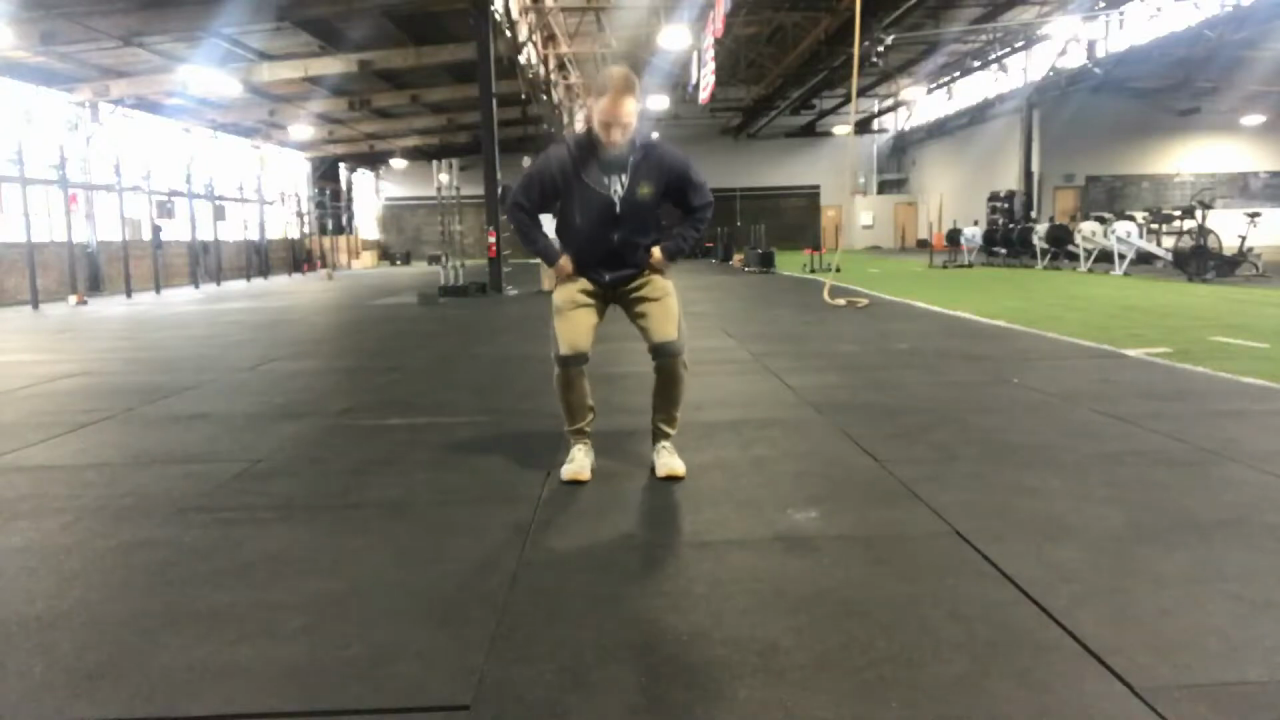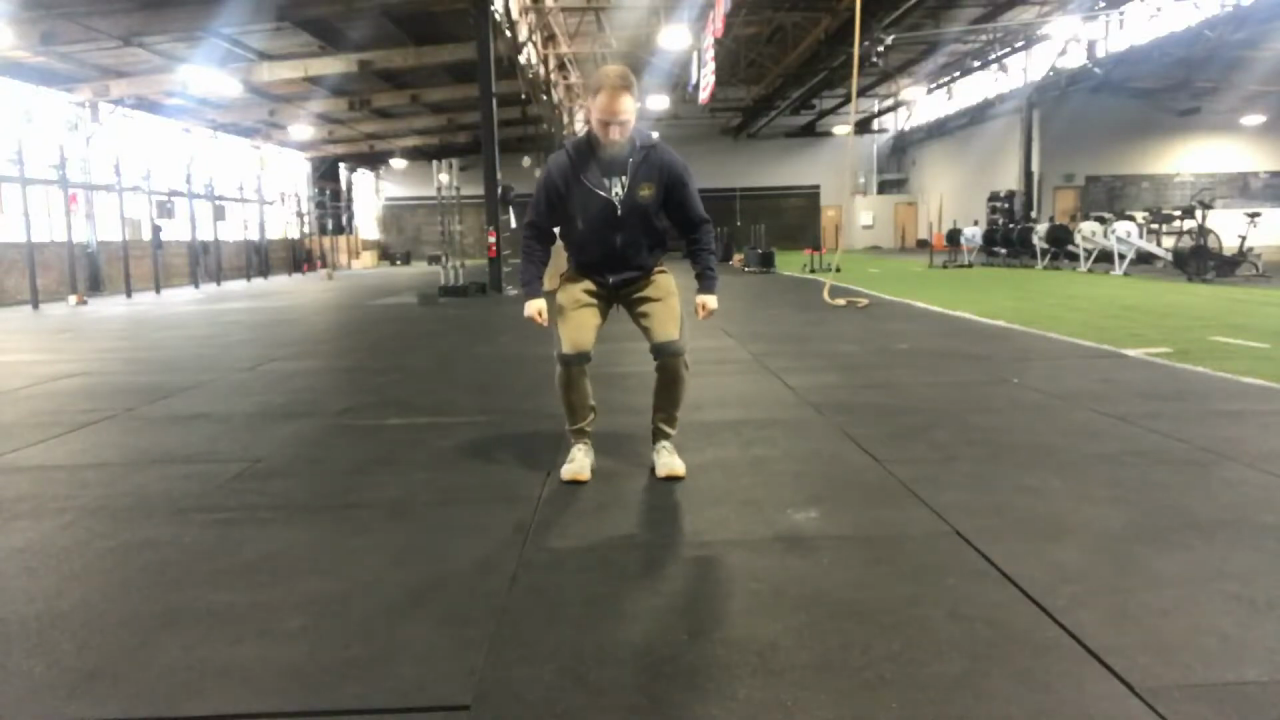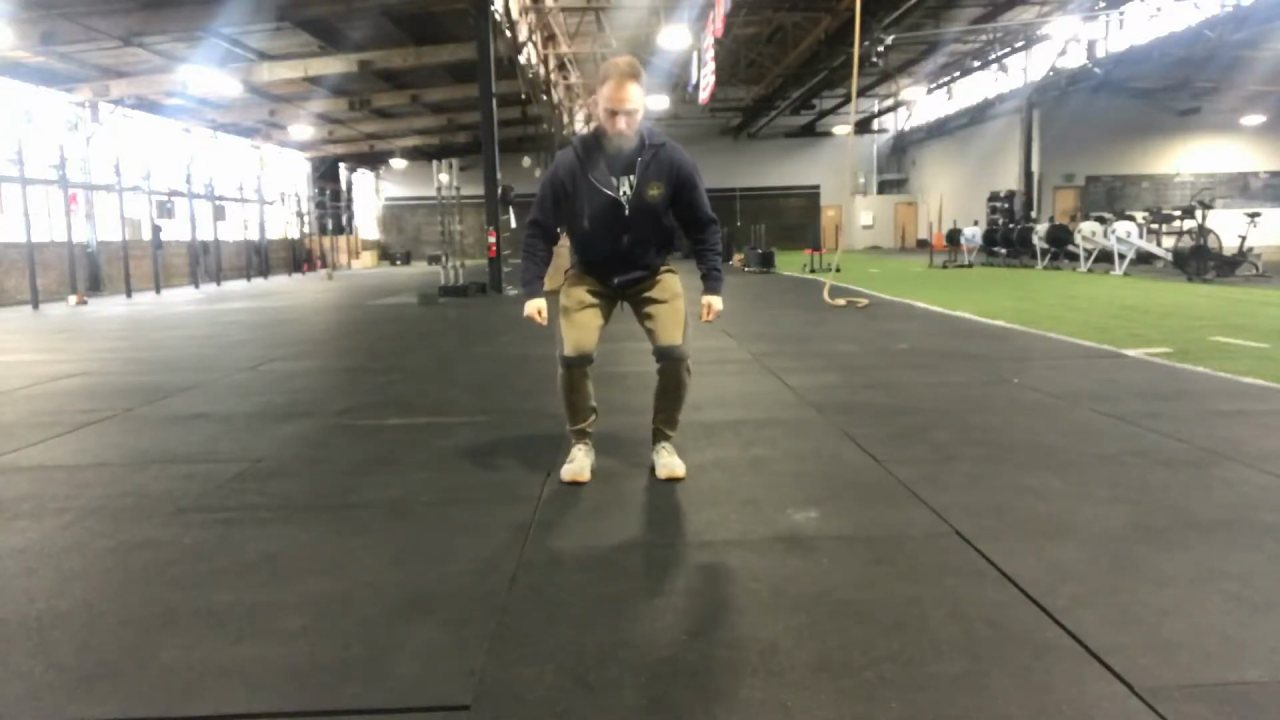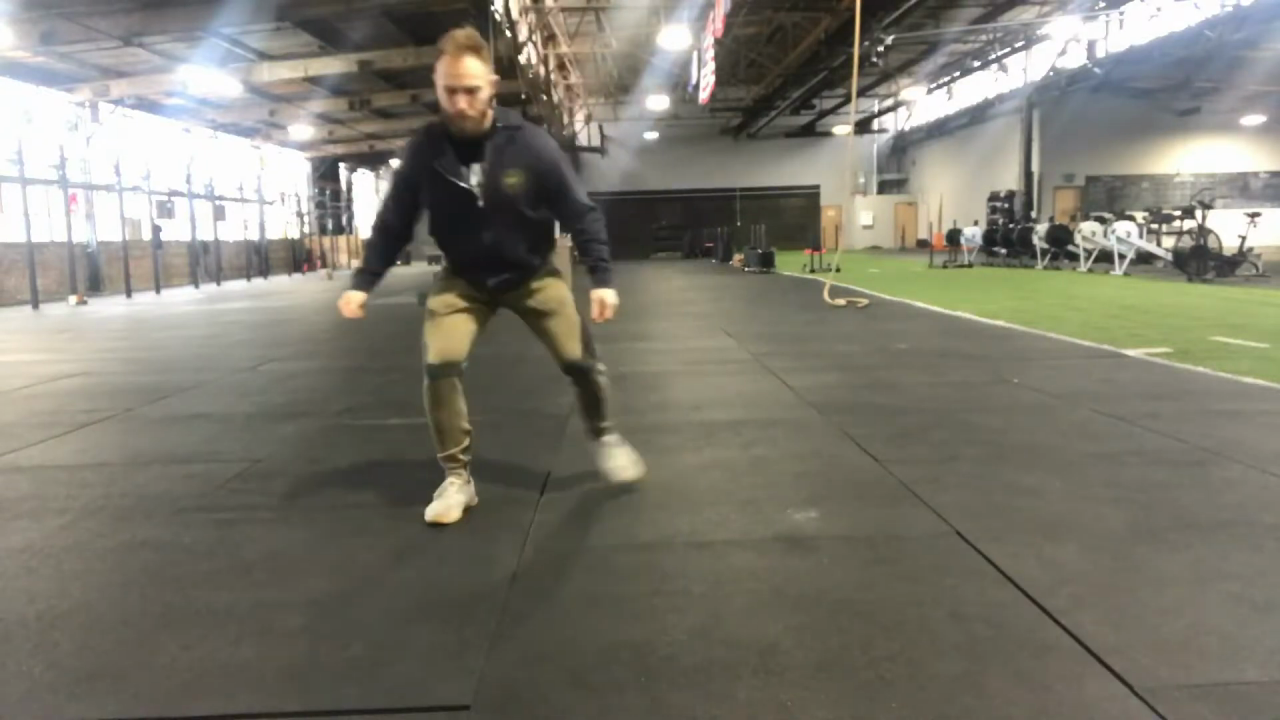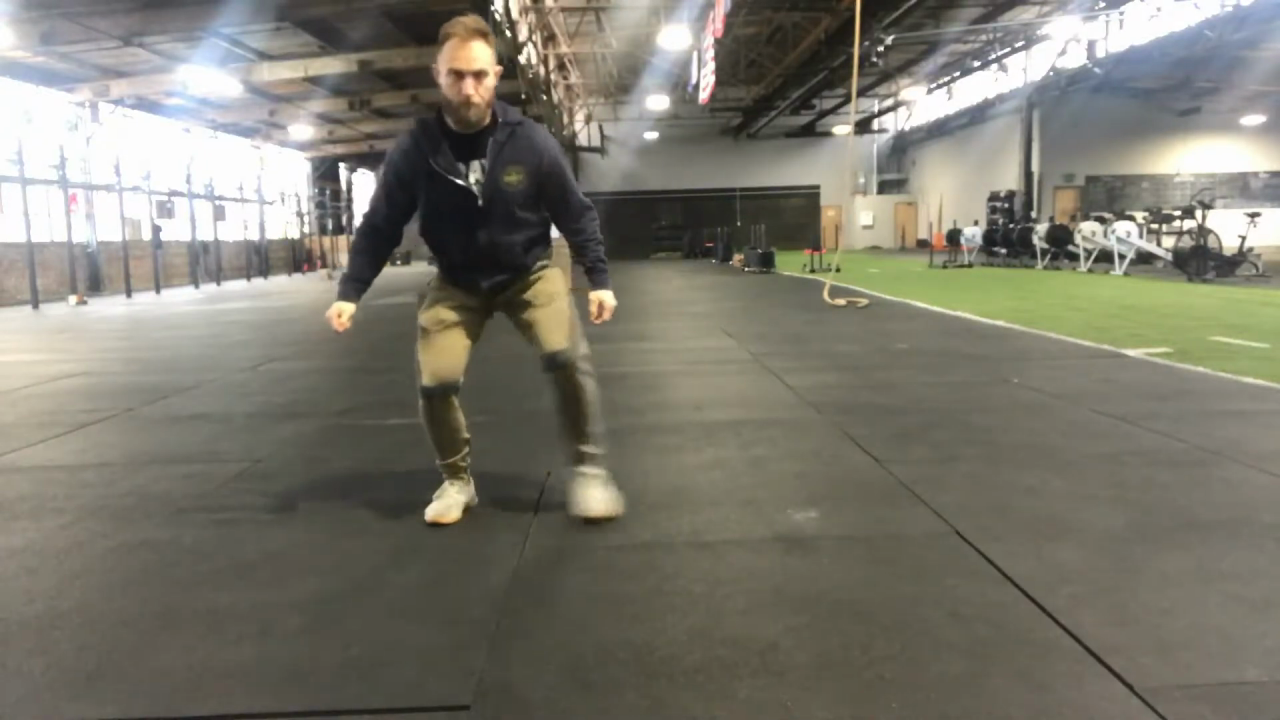
dt=1s
person 1, frame 1
left shoulder: (661, 159)
right shoulder: (561, 160)
left elbow: (702, 205)
right elbow: (519, 207)
left wrist: (671, 249)
right wrist: (552, 255)
left hip: (643, 273)
right hip: (582, 275)
left knee: (670, 349)
right knee: (569, 354)
left ankle: (663, 442)
right ankle: (580, 444)
person 1, frame 2
left shoulder: (662, 161)
right shoulder: (563, 165)
left elbow: (697, 225)
right elbow: (537, 231)
left wrist: (707, 283)
right wrist: (532, 290)
left hip: (647, 273)
right hip: (585, 276)
left knee: (672, 351)
right knee: (571, 354)
left ankle: (663, 441)
right ankle: (581, 443)
person 1, frame 3
left shoulder: (670, 159)
right shoulder: (571, 162)
left elbow: (703, 226)
right elbow: (540, 229)
left wrist: (712, 284)
right wrist: (532, 289)
left hip: (653, 274)
right hip: (590, 275)
left knee: (675, 353)
right knee: (574, 356)
left ankle: (663, 442)
right ankle: (581, 444)
person 1, frame 4
left shoulder: (530, 144)
right shoulder: (425, 152)
left elbow: (581, 211)
right elbow: (394, 223)
left wrist: (601, 278)
right wrist: (362, 283)
left hip: (533, 274)
right hip: (463, 279)
left knee: (579, 360)
right knee: (440, 365)
left ankle: (605, 438)
right ankle: (457, 477)
person 1, frame 5
left shoulder: (530, 141)
right shoulder: (416, 149)
left elbow: (576, 213)
right elbow: (380, 226)
left wrist: (599, 279)
right wrist: (350, 292)
left hip: (529, 274)
right hip: (457, 284)
left knee: (567, 358)
right knee: (436, 382)
left ankle: (587, 468)
right ankle: (456, 480)
